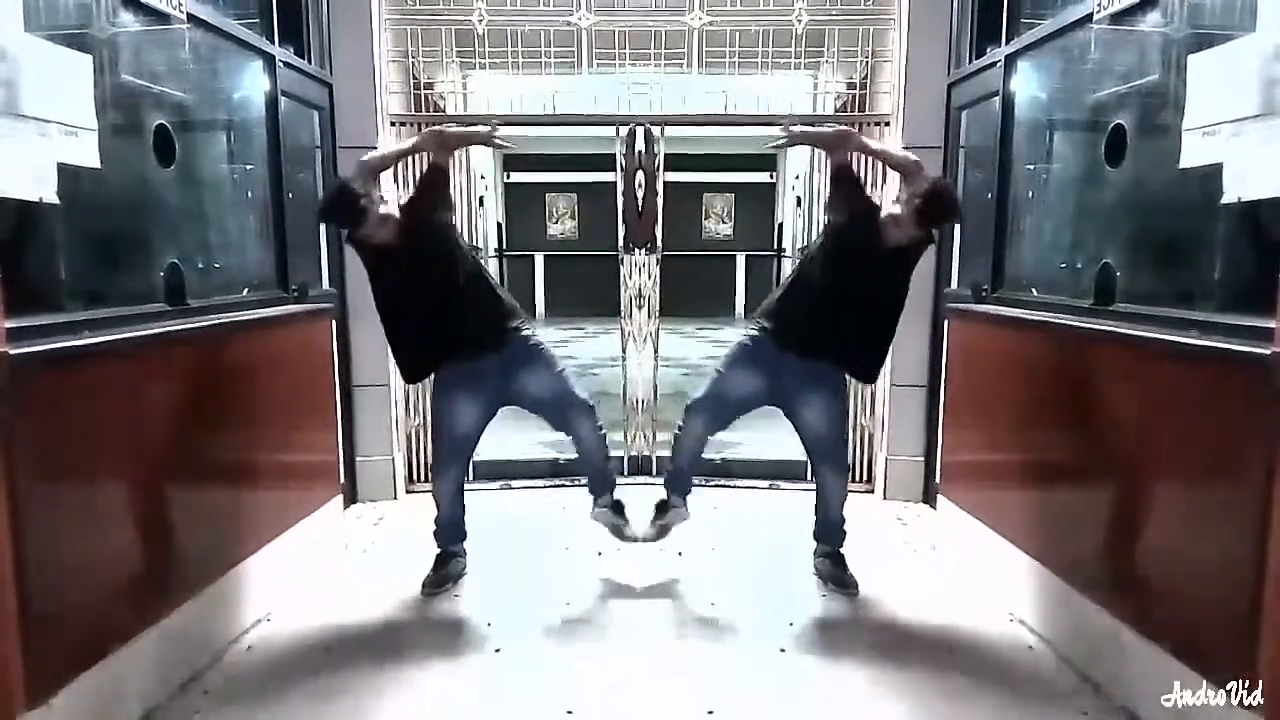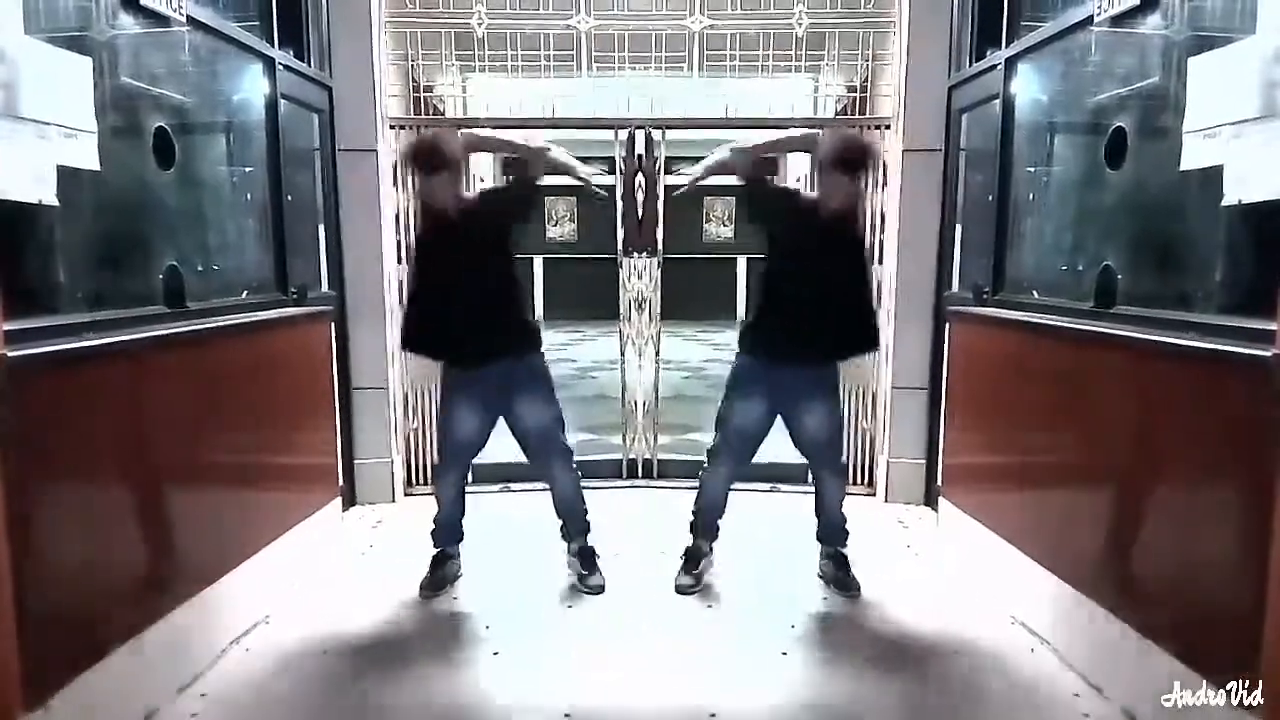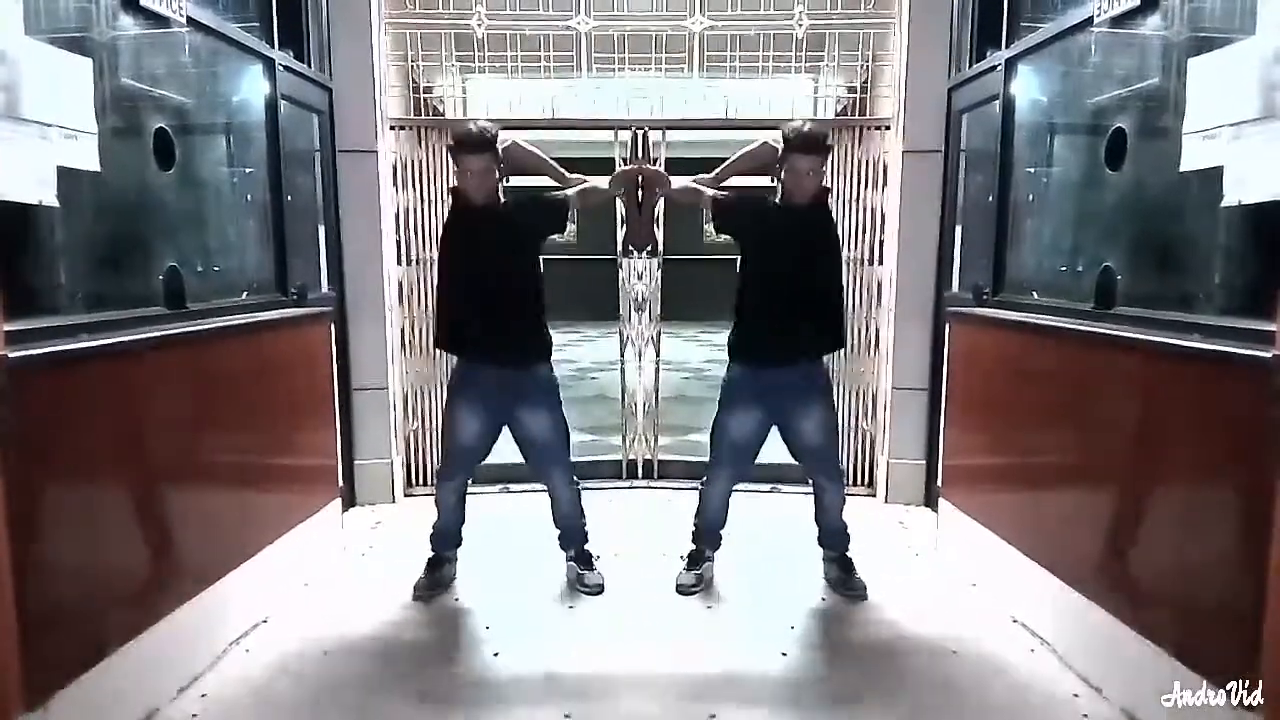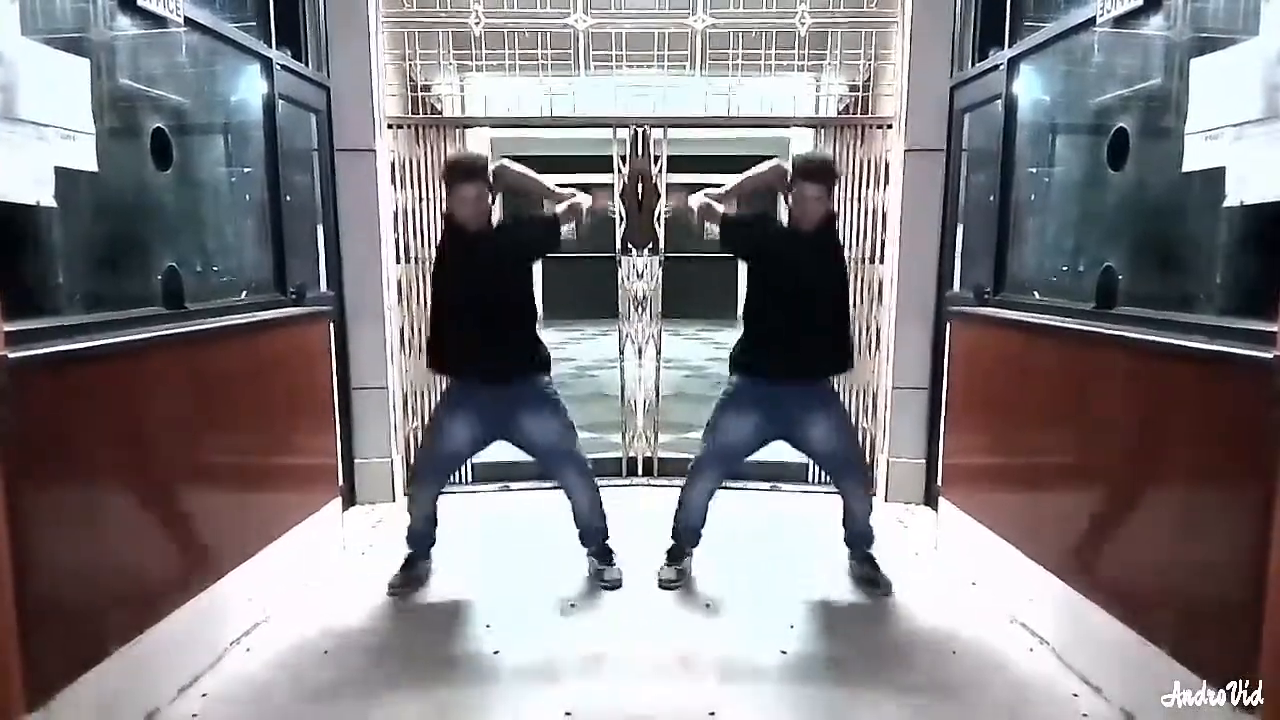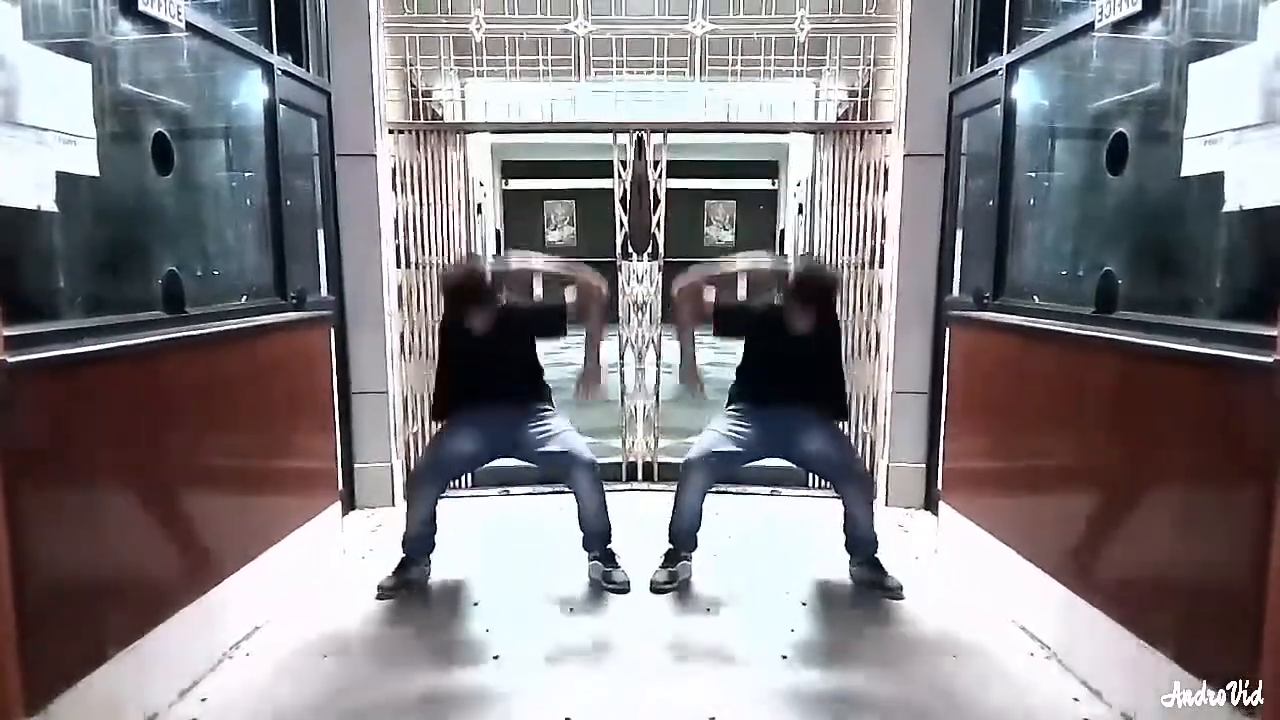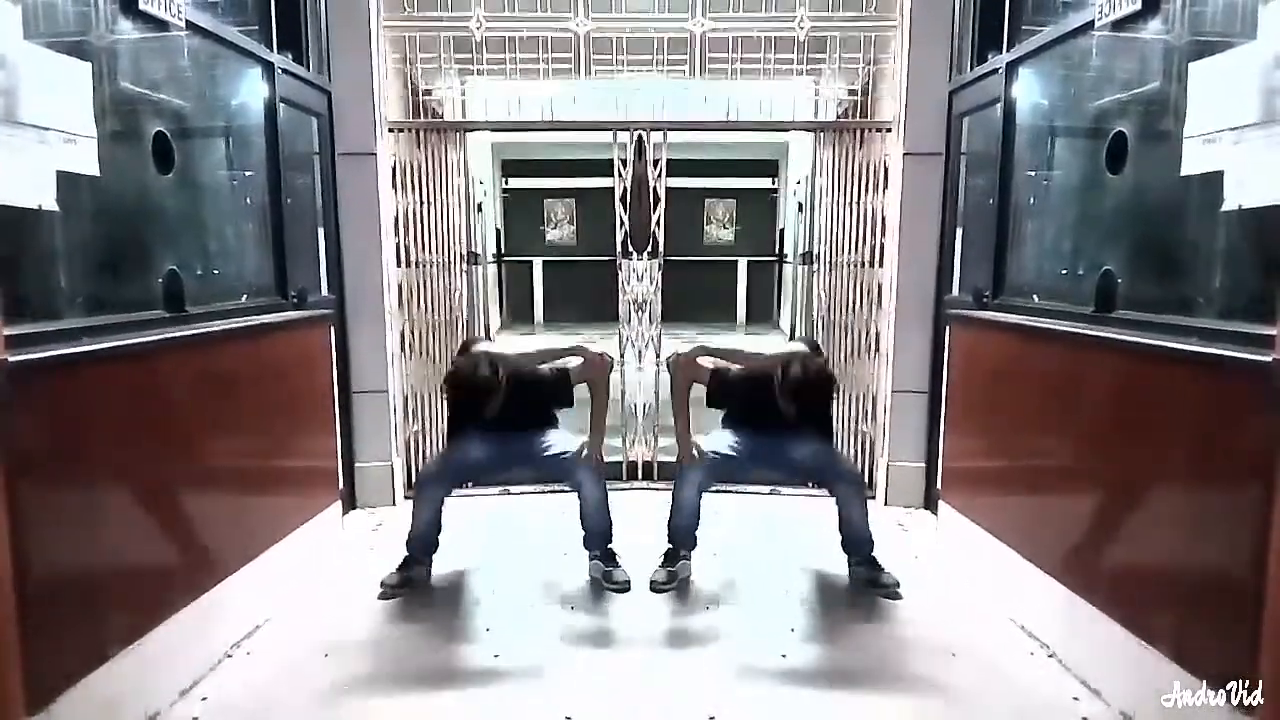
dt=0.4s
person 1, frame 1
left shoulder: (424, 213)
right shoulder: (369, 248)
right elbow: (364, 168)
left wrist: (471, 136)
left hip: (512, 345)
right hip: (458, 368)
left knee: (579, 417)
right knee: (448, 466)
left ankle: (605, 499)
right ankle: (451, 552)
person 1, frame 2
left shoulder: (494, 208)
right shoulder: (430, 212)
left elbow: (539, 157)
right elbow: (454, 141)
left wrist: (572, 167)
left hip: (520, 364)
right hip: (464, 371)
left knee: (556, 460)
right knee: (450, 468)
left ankle: (579, 546)
right ankle: (447, 553)
person 1, frame 3
left shoulder: (525, 214)
right shoulder: (459, 210)
left elbow: (581, 195)
right elbow: (512, 147)
left wrist: (606, 185)
right wrist: (566, 178)
left hip: (529, 372)
right hip: (474, 373)
left knee: (557, 472)
right knee: (453, 472)
left ankle: (577, 553)
right ankle: (444, 556)
person 1, frame 4
left shoulder: (515, 236)
right shoulder: (451, 236)
left elbow: (563, 203)
right elbow: (501, 170)
left wrist: (585, 199)
right wrist: (556, 195)
left hip: (527, 387)
right hip: (469, 391)
left knee: (573, 468)
right knee: (425, 475)
left ankle: (597, 549)
right ankle: (418, 556)
person 1, frame 5
left shoulder: (520, 317)
right shoulder: (452, 322)
left elbow: (594, 287)
left wrist: (592, 361)
left hip: (529, 414)
right hip: (473, 417)
left knee: (584, 465)
right knee: (421, 477)
left ankle: (600, 555)
right ankle: (415, 561)
person 1, frame 6
left shoulder: (530, 382)
right shoulder: (464, 377)
left elbow: (598, 368)
left wrist: (597, 434)
left hip: (536, 437)
right hip: (482, 440)
left knee: (588, 469)
right knee: (429, 479)
left ankle: (600, 554)
right ankle: (418, 561)
person 2, frame 1
left shoulder: (910, 249)
right shoulder: (855, 213)
left hip: (820, 368)
right hip: (767, 345)
left knee: (831, 465)
right knee: (700, 417)
left ankle: (828, 551)
right ankle: (674, 499)
person 2, frame 2
left shoulder: (850, 214)
right shoulder: (785, 208)
left elbow: (827, 141)
right elbow: (740, 160)
right wrist: (707, 168)
left hip: (815, 370)
right hip: (759, 364)
left knee: (828, 468)
right knee: (724, 460)
left ankle: (832, 553)
right ankle: (700, 545)
person 2, frame 3
left shoulder: (820, 210)
right shoulder: (756, 213)
left elbow: (767, 149)
right elbow: (701, 195)
left wrist: (710, 181)
right wrist: (686, 186)
left hip: (805, 374)
right hip: (750, 372)
left knee: (827, 474)
right knee: (723, 471)
left ankle: (835, 556)
right ankle: (702, 553)
person 2, frame 4
left shoulder: (828, 235)
right shoulder: (764, 235)
left elbow: (777, 171)
right elbow: (709, 207)
left wrist: (723, 196)
right wrist: (700, 200)
left hip: (811, 391)
right hip: (753, 387)
left knee: (854, 474)
right knee: (707, 468)
left ankle: (861, 555)
right ankle: (683, 549)
person 2, frame 5
left shoulder: (827, 322)
right shoulder: (759, 317)
right elbow: (684, 288)
right wrist: (687, 360)
left hip: (807, 418)
right hip: (750, 414)
left knee: (858, 479)
right knee: (694, 466)
left ankle: (864, 561)
right ankle: (679, 554)
person 2, frame 6
left shoulder: (815, 376)
right shoulder: (748, 383)
right elbow: (681, 366)
right wrist: (683, 435)
left hip: (797, 441)
right hip: (743, 437)
left knee: (850, 480)
right knee: (691, 470)
left ankle: (861, 561)
right ankle: (679, 554)
